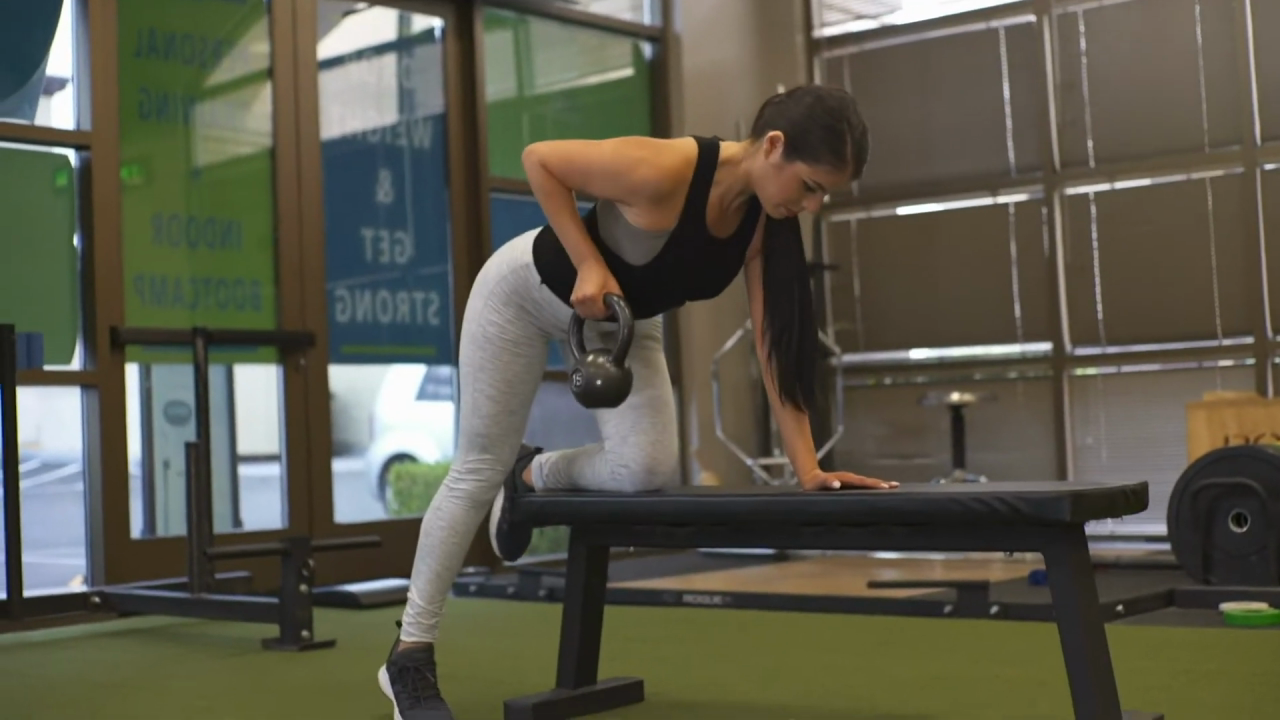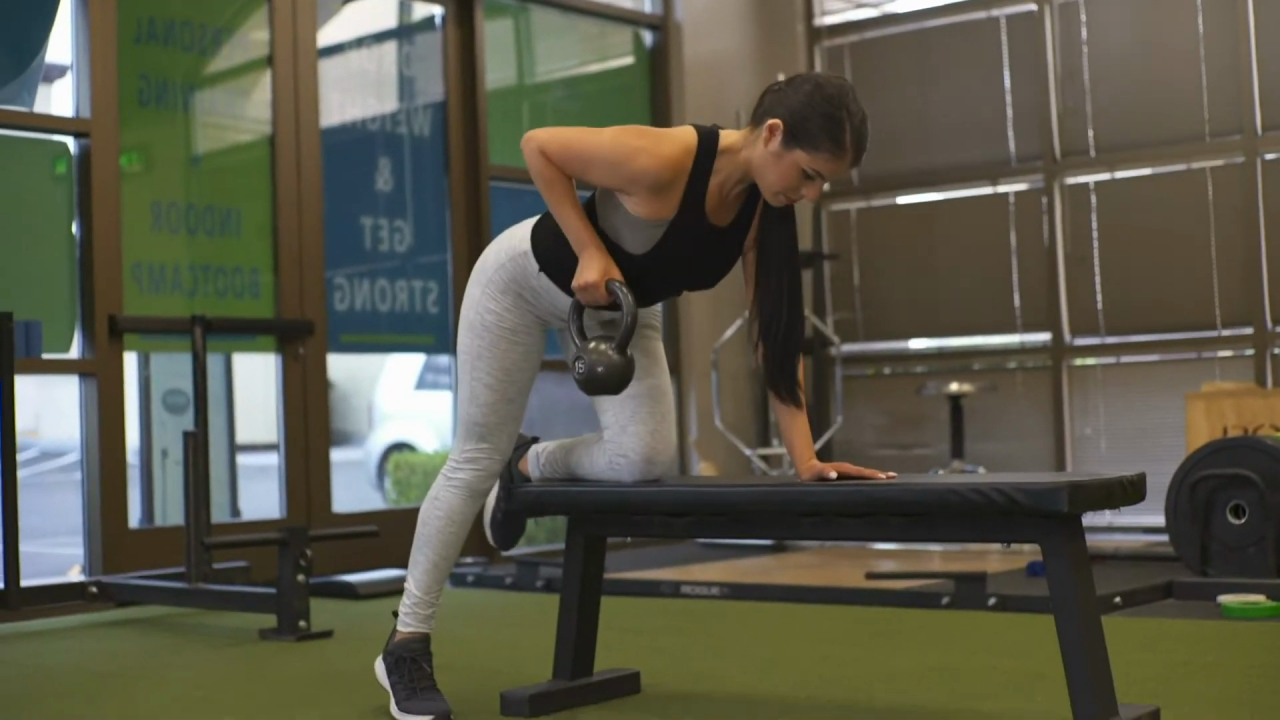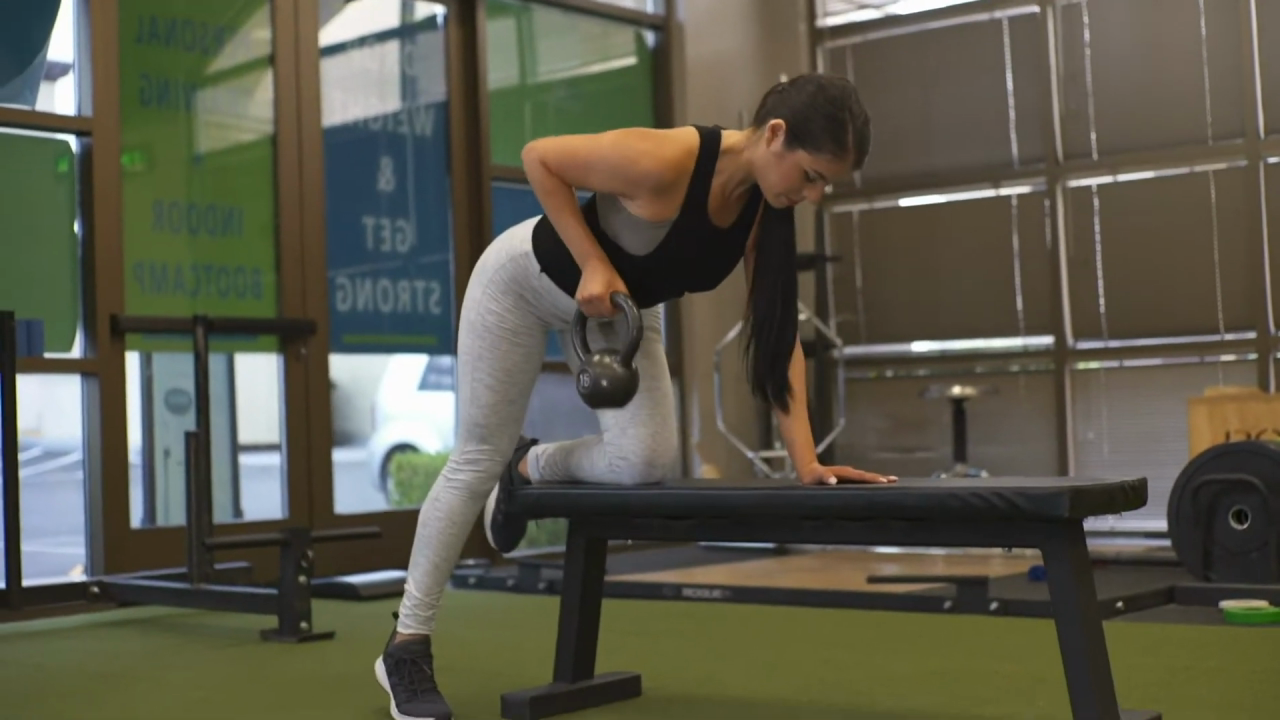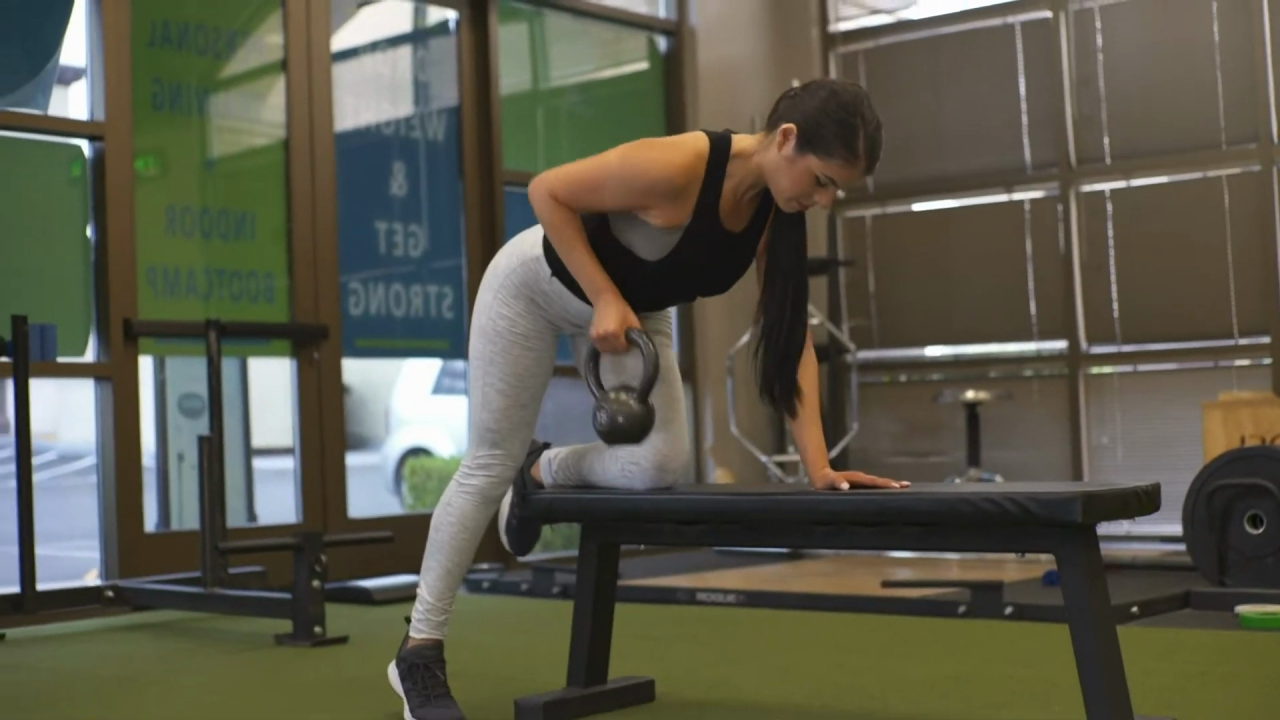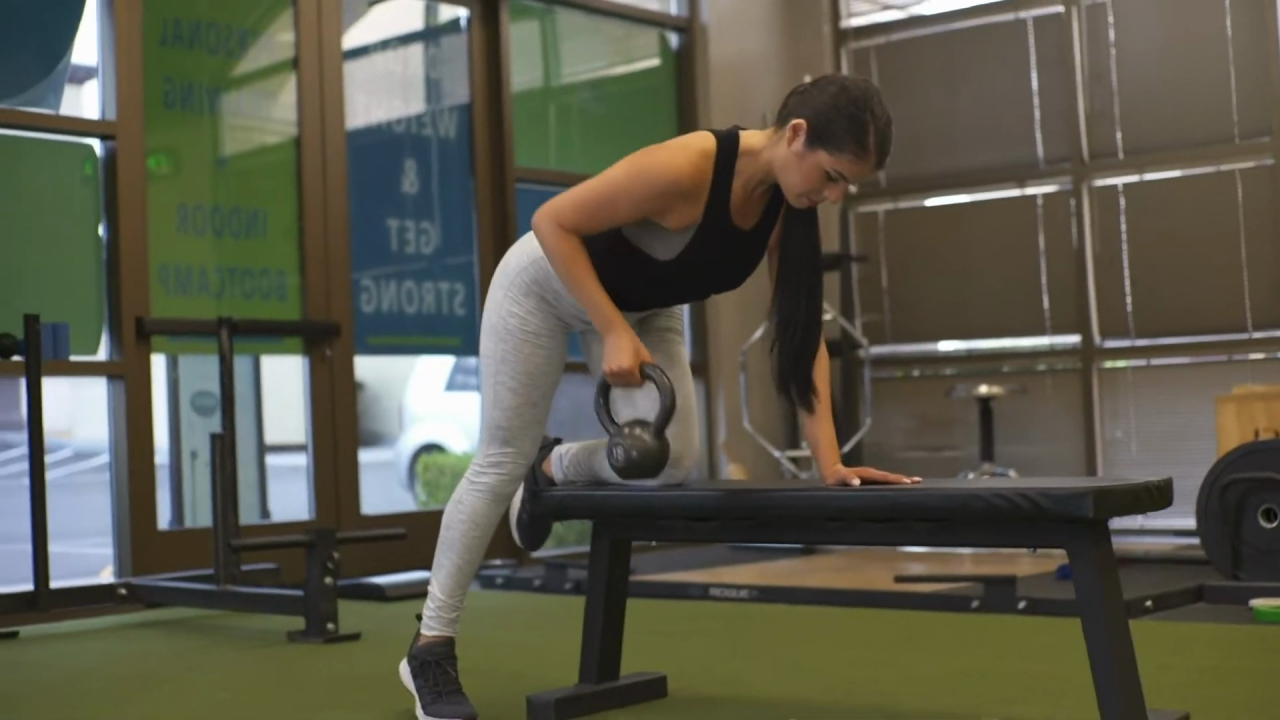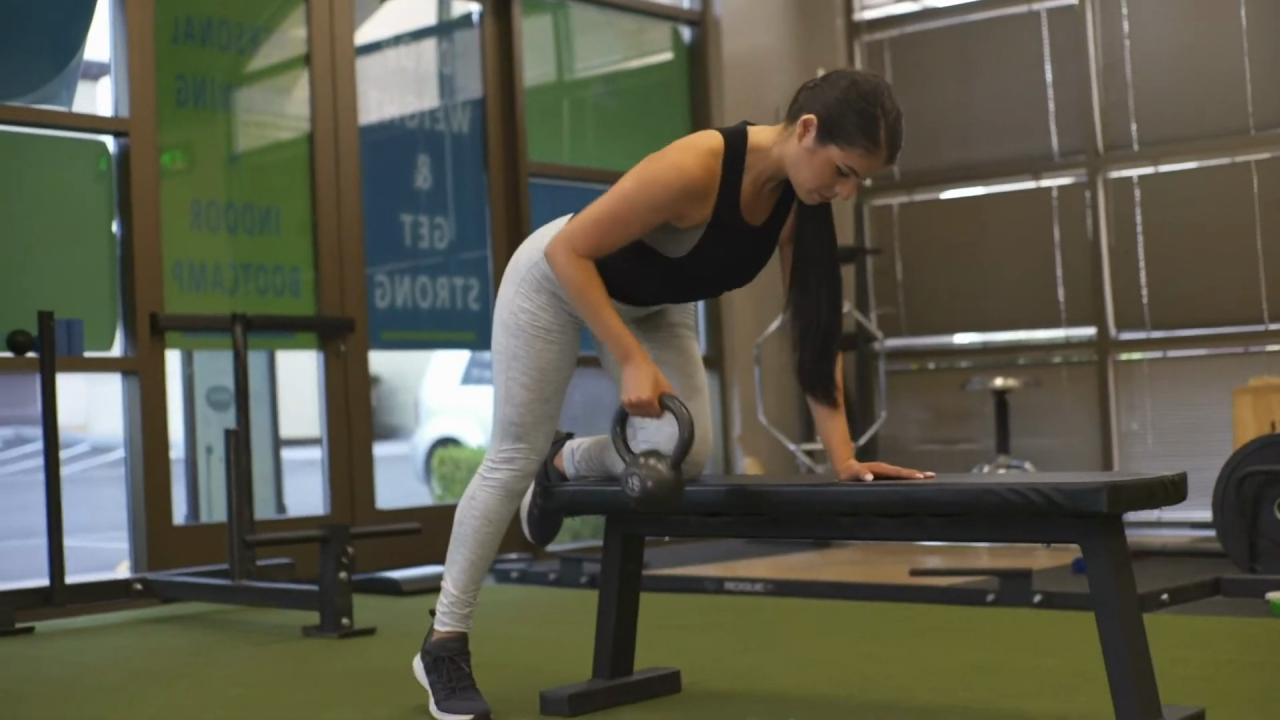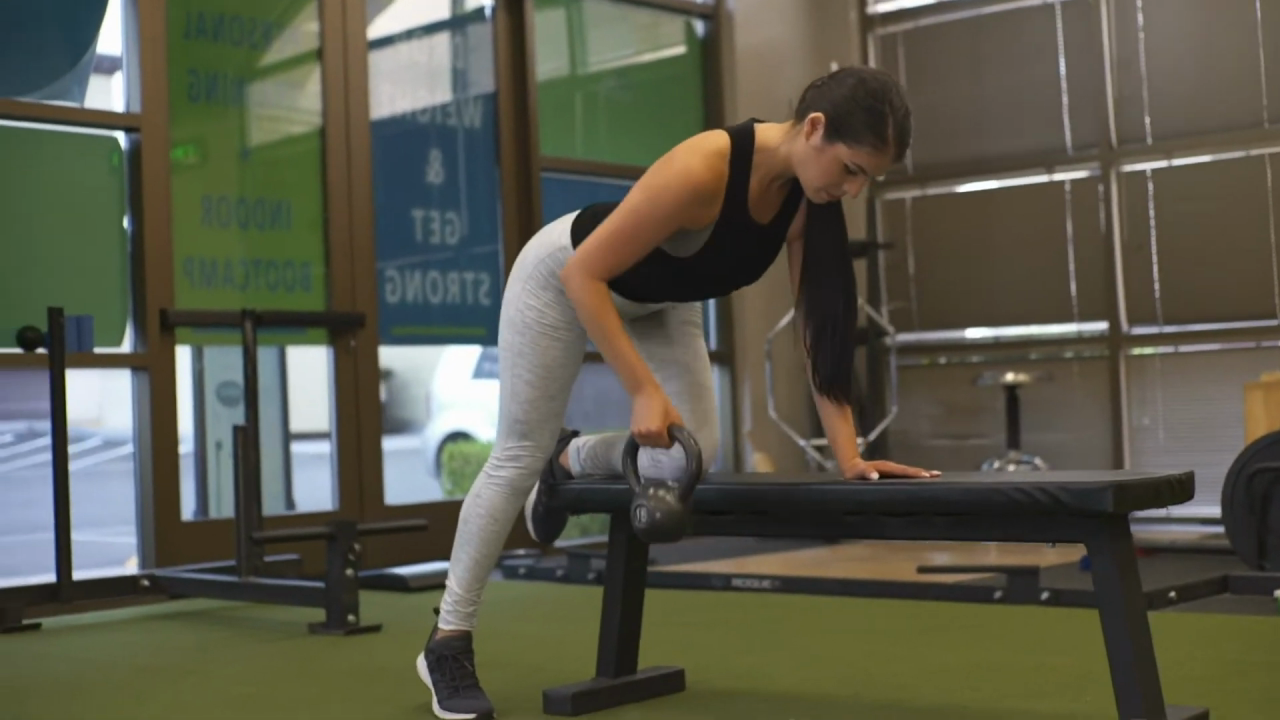
dt=0.1s
person 1, frame 1
left shoulder: (768, 216)
right shoulder: (664, 169)
left elbow: (779, 340)
right elbow: (539, 157)
left wrist: (806, 467)
right wrist: (589, 265)
left hip: (620, 315)
right hip: (526, 292)
left knee: (648, 469)
right knee: (479, 469)
left ankle: (533, 476)
right ankle: (410, 654)
person 1, frame 2
left shoulder: (767, 203)
right shoulder: (663, 158)
left elbow: (775, 330)
right elbow: (538, 145)
left wrist: (804, 457)
right wrist: (590, 251)
left hip: (619, 304)
right hip: (525, 280)
left knee: (646, 459)
right knee: (477, 458)
left ankle: (530, 465)
right ankle: (406, 643)
person 1, frame 3
left shoulder: (769, 201)
right shoulder: (666, 159)
left elbow: (779, 331)
right elbow: (538, 157)
left wrist: (806, 460)
right wrist: (592, 261)
left hip: (624, 301)
right hip: (526, 280)
left knee: (647, 461)
right knee: (478, 460)
left ankle: (531, 466)
right ankle: (406, 645)
person 1, frame 4
left shoulder: (780, 206)
right shoulder: (676, 165)
left elbow: (790, 337)
right elbow: (546, 191)
left wrist: (818, 465)
right wrist: (603, 295)
left hip: (635, 307)
right hip: (536, 286)
left knee: (658, 466)
right knee: (490, 465)
left ankle: (544, 471)
right ankle: (419, 650)
person 1, frame 5
left shoulder: (789, 200)
right shoulder: (685, 166)
left elbow: (800, 331)
right elbow: (551, 220)
left wrist: (829, 461)
right wrist: (612, 333)
left hip: (645, 304)
right hip: (546, 279)
left knee: (671, 461)
right knee: (501, 462)
left ankle: (555, 466)
right ankle: (430, 647)
person 1, frame 6
left shoulder: (802, 195)
right shoulder: (695, 166)
left elbow: (815, 327)
right elbow: (565, 248)
left wrist: (842, 456)
right wrist: (630, 357)
left hip: (654, 301)
right hip: (557, 279)
left knee: (684, 457)
right knee: (514, 458)
left ankle: (567, 461)
right ankle: (443, 642)
person 1, frame 7
left shoulder: (811, 194)
right shoulder: (702, 169)
left elbow: (821, 325)
right elbow: (581, 273)
left wrist: (847, 455)
right wrist: (644, 389)
left hip: (658, 301)
right hip: (566, 279)
left knee: (688, 456)
right knee: (519, 457)
left ankle: (572, 458)
right ankle: (447, 642)
